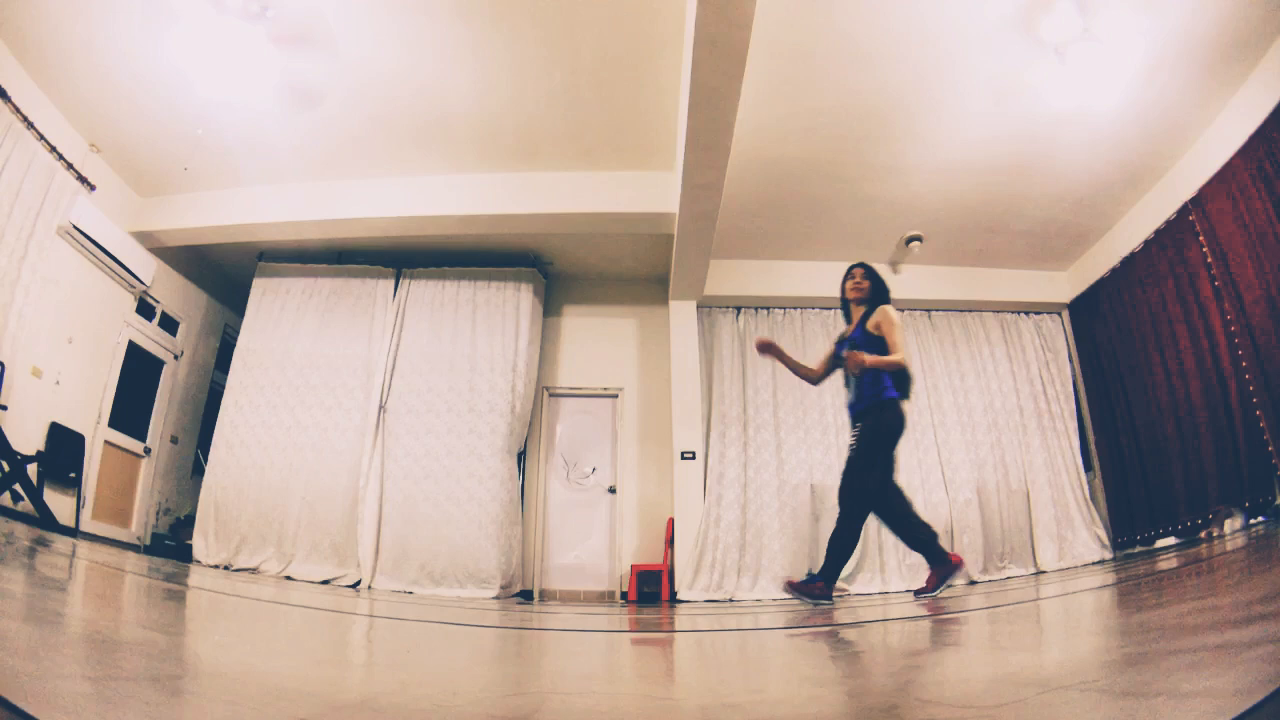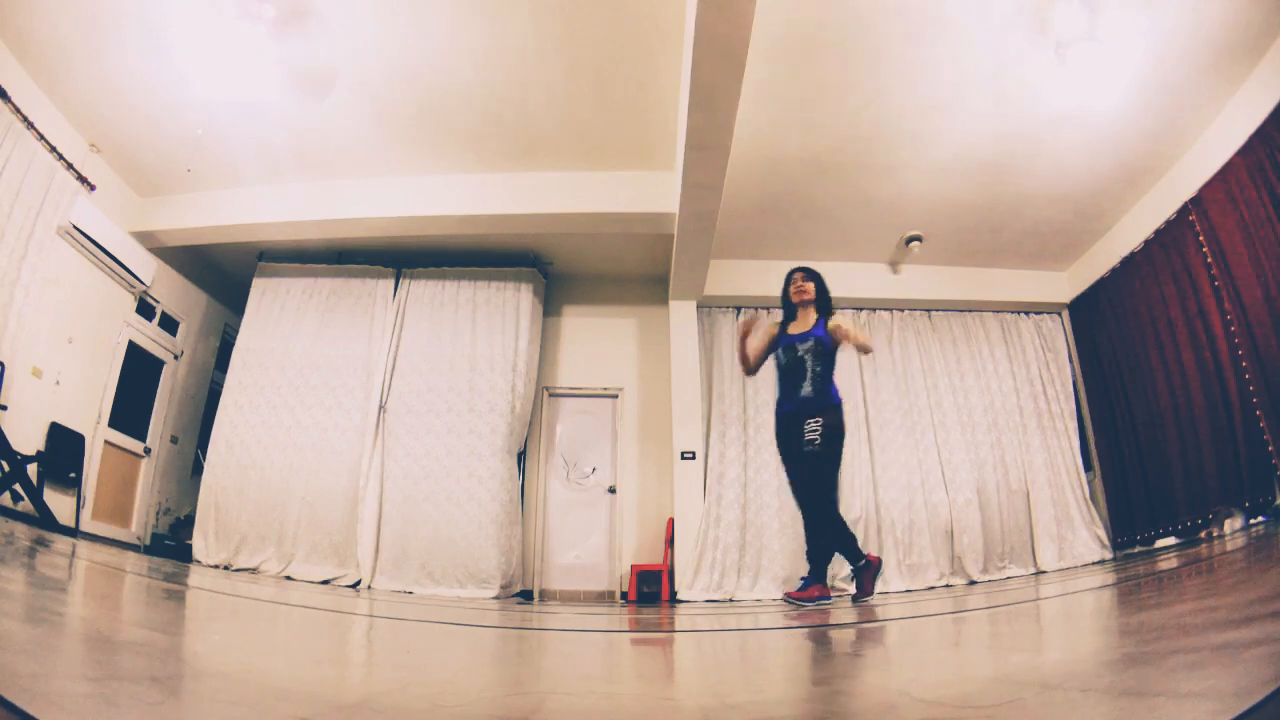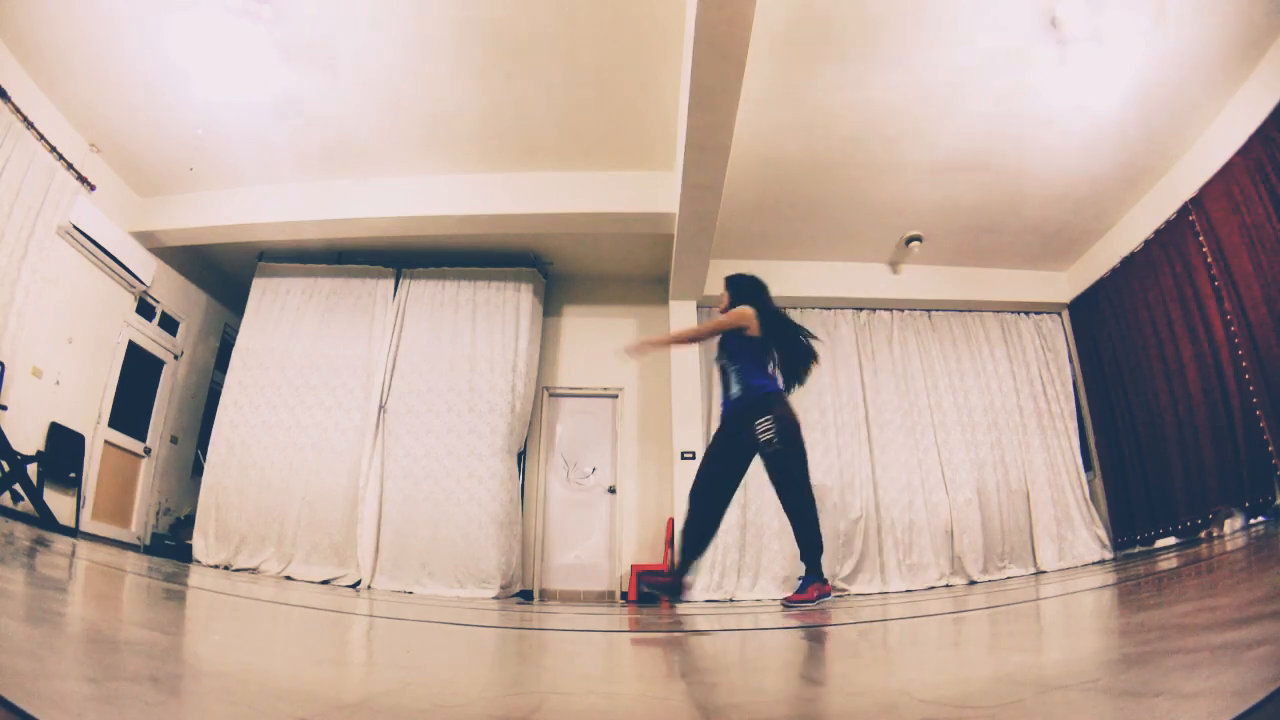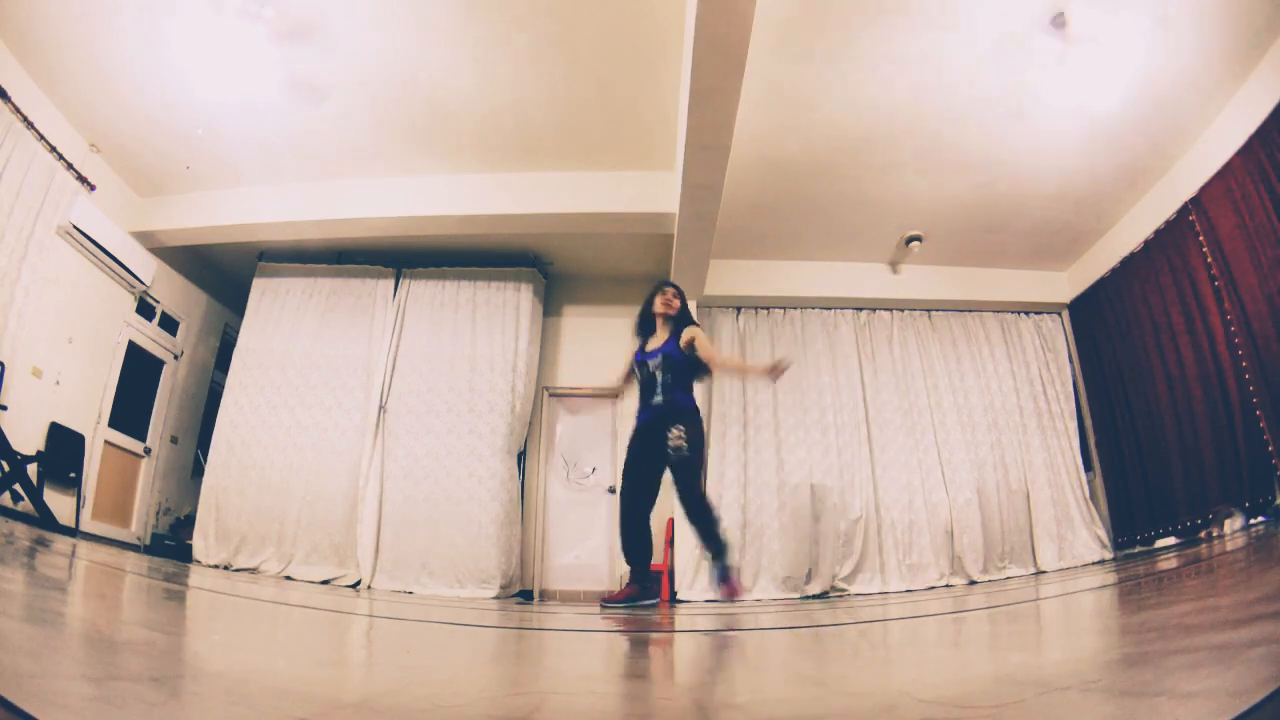
dt=0.4s
person 1, frame 1
left shoulder: (883, 315)
right shoulder: (844, 335)
left elbow: (900, 361)
right elbow: (816, 376)
left wrist: (869, 360)
right wrist: (781, 356)
left hip: (881, 415)
right hip: (863, 419)
left knee: (853, 496)
right knee: (882, 499)
left ankle: (823, 581)
right ankle: (942, 560)
person 1, frame 2
left shoulder: (830, 323)
right shoulder: (777, 331)
left elbow: (863, 345)
right elbow: (749, 369)
left wrist: (852, 337)
right wrist: (743, 339)
left hip: (823, 415)
right hip: (787, 420)
left knee: (817, 496)
right knee: (812, 500)
left ankle: (817, 580)
right ankle: (860, 561)
person 1, frame 3
left shoulder: (746, 314)
right shoulder: (734, 332)
left elbow: (696, 334)
left wrist: (651, 342)
left hip: (765, 413)
right hip: (735, 420)
left knee: (795, 494)
right knee: (705, 495)
left ankle: (816, 579)
right ankle: (678, 577)
person 1, frame 4
left shoulder: (688, 334)
right shoulder: (642, 346)
left elbow: (715, 360)
right elbow: (622, 385)
left wrist: (760, 371)
left hip: (681, 422)
right hip: (648, 426)
left knee: (691, 495)
right knee: (633, 503)
left ankle: (722, 568)
right ankle: (639, 582)
